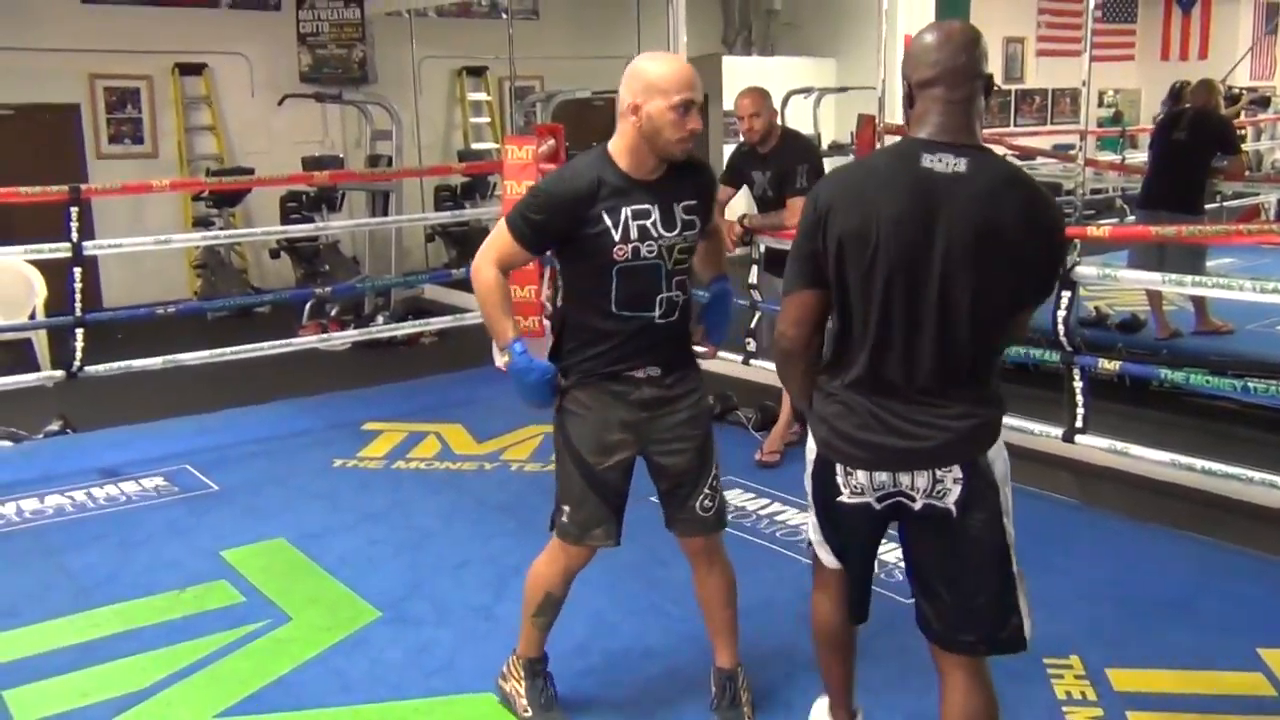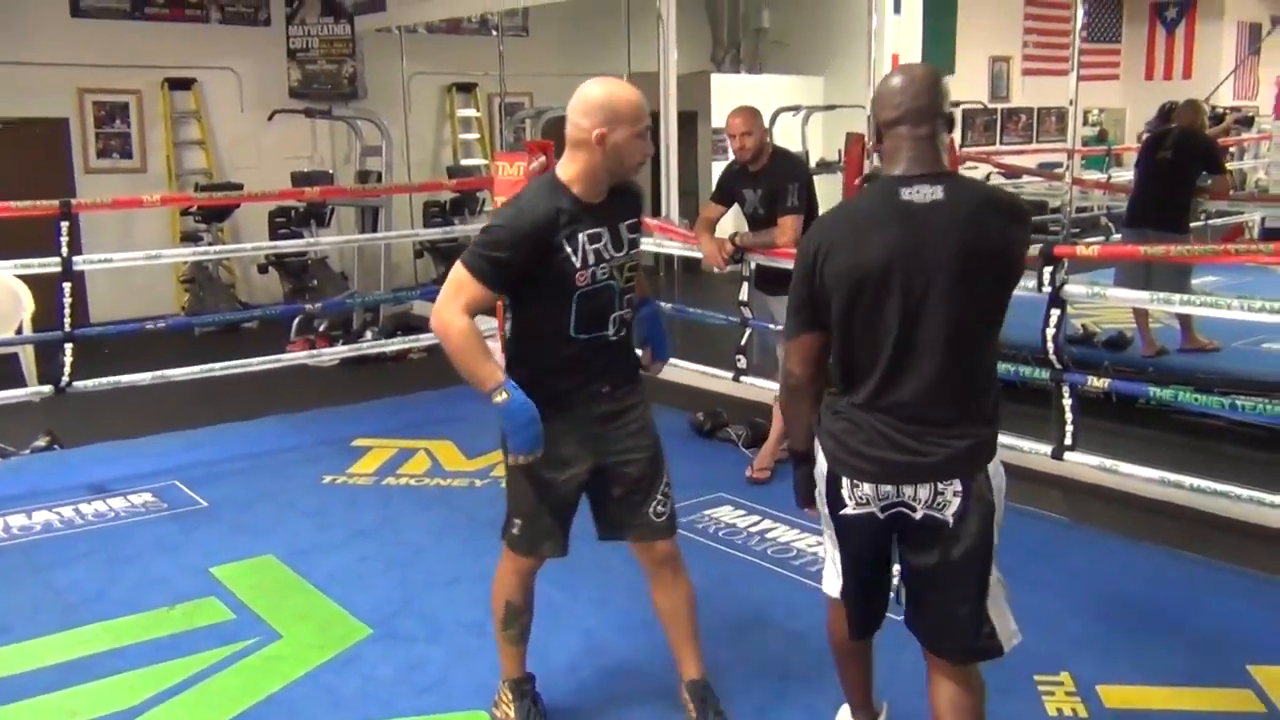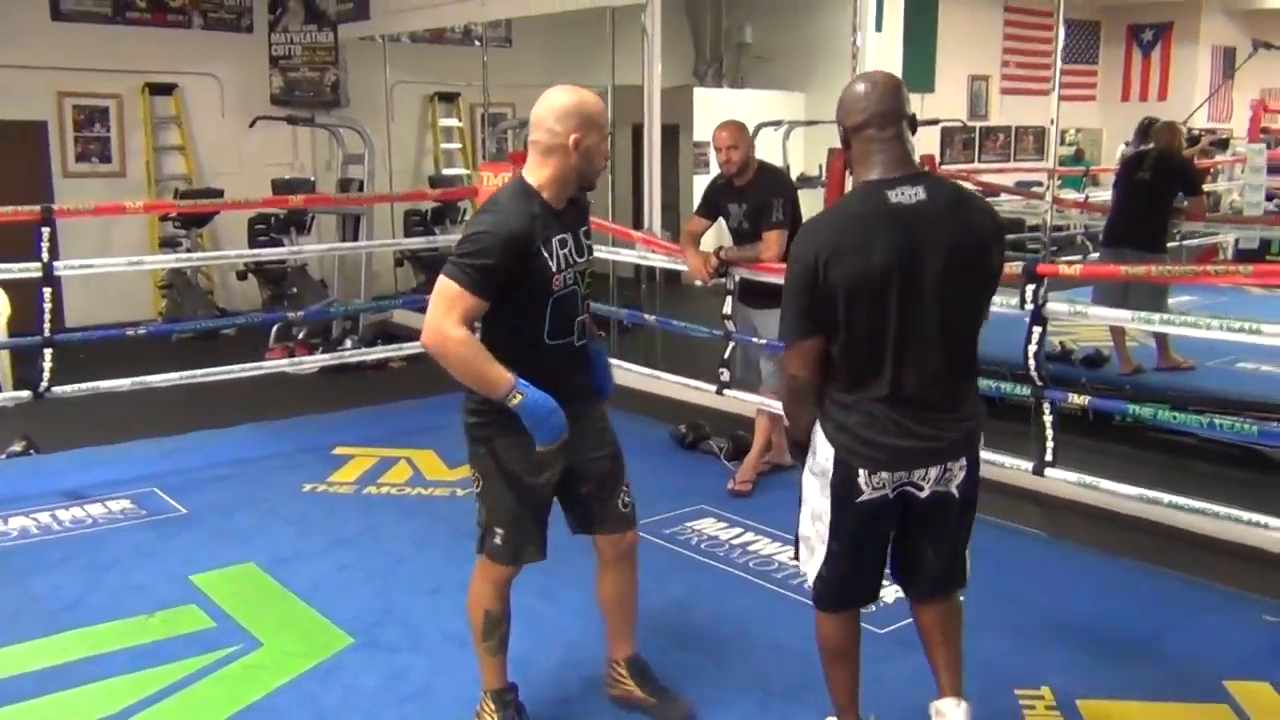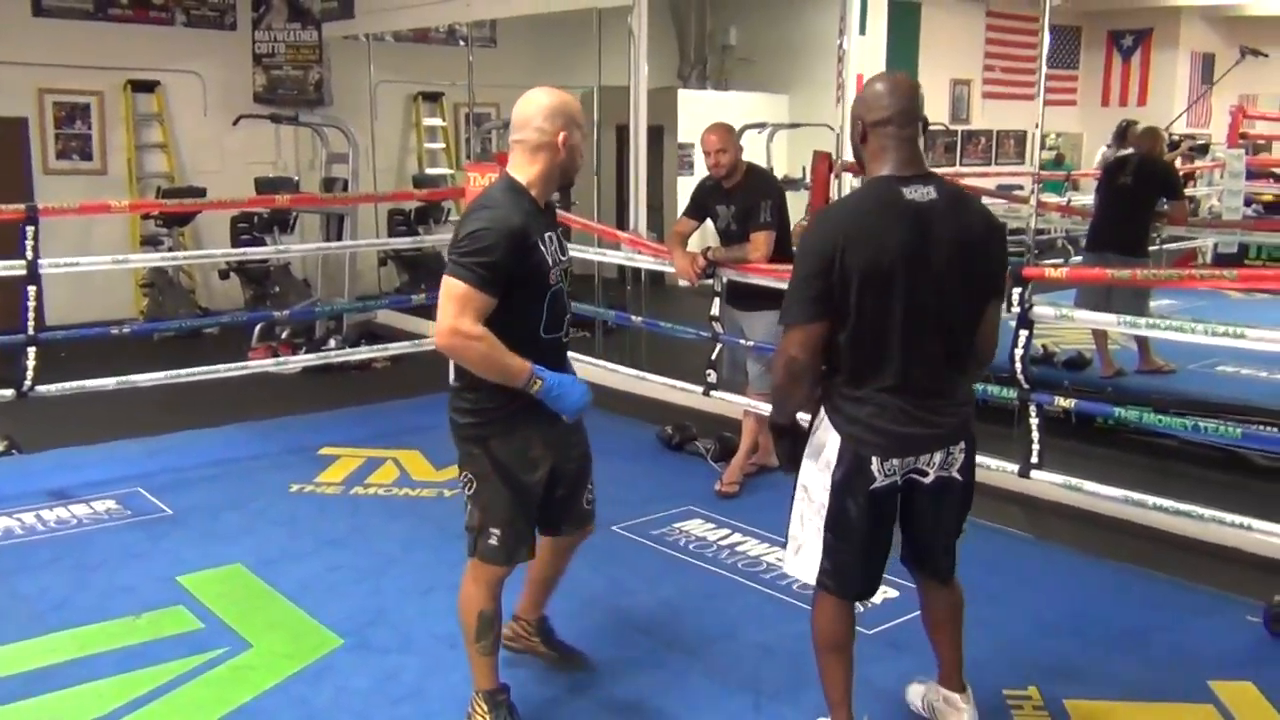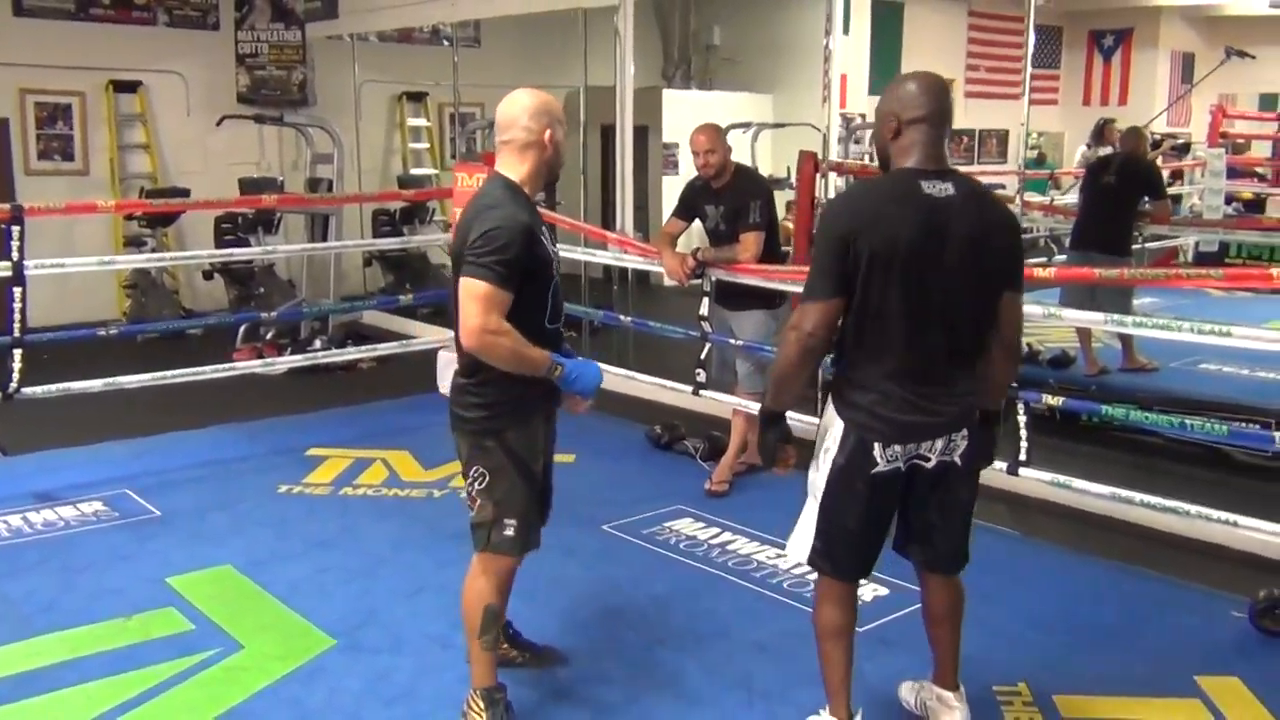
dt=0.2s
person 1, frame 1
left shoulder: (840, 191)
right shoulder: (1032, 209)
left elbow: (791, 337)
left wrist: (813, 411)
left hip: (849, 443)
right hip: (959, 454)
left knee: (834, 577)
right knee: (961, 650)
person 1, frame 2
left shoulder: (832, 232)
right shoulder: (1003, 220)
left elbow: (799, 373)
left wrist: (801, 453)
left hip: (853, 459)
right hip: (956, 466)
left knee: (850, 604)
right knee: (952, 653)
person 1, frame 3
left shoulder: (824, 236)
right shoulder: (978, 220)
left elbow: (801, 372)
left wrist: (803, 440)
left hip: (854, 448)
right hip: (948, 445)
left knee: (837, 600)
right knee: (933, 588)
person 1, frame 4
left shoulder: (836, 226)
right shoulder: (979, 221)
left elbow: (799, 355)
right elbow: (984, 344)
left wrist: (783, 424)
left hip: (859, 436)
right hip: (945, 433)
left knee: (836, 588)
right knee: (937, 572)
person 1, frame 5
left shoulder: (854, 209)
right shoulder: (995, 217)
left elbow: (810, 330)
right elbow: (1005, 337)
left wrist: (772, 415)
right wrist: (988, 415)
left hip: (866, 422)
right hip: (952, 424)
left knee: (836, 576)
right knee: (939, 566)
person 2, frame 1
left shoulder: (694, 177)
right shoulder: (573, 188)
right elbow: (488, 266)
left wrist: (719, 294)
right wrist: (517, 352)
left hip: (677, 388)
right hip: (594, 393)
left knee: (704, 540)
right knee: (574, 545)
person 2, frame 2
left shoulder: (625, 198)
right shoulder: (529, 220)
right elbow: (449, 315)
left wrist: (648, 313)
right wrist: (504, 397)
left hip: (621, 404)
right hip: (549, 419)
left knee: (661, 549)
right knee: (524, 555)
person 2, frame 3
left shoulder: (574, 207)
right shoulder: (502, 227)
right elbow: (440, 331)
right wrist: (521, 398)
left hip: (579, 409)
right hip: (515, 427)
left knee: (620, 540)
right knee: (500, 563)
person 2, frame 4
left shoulder: (540, 209)
right shoulder: (497, 223)
right elbow: (455, 331)
right wrist: (543, 382)
left hip: (548, 411)
right hip: (498, 423)
left knee: (571, 527)
right knee: (492, 561)
left ankle: (528, 625)
person 2, frame 5
left shoulder: (517, 207)
right shoulder: (503, 221)
right elbow: (478, 332)
left wrist: (556, 369)
right wrist: (562, 368)
left hip: (529, 405)
right hip: (496, 416)
left knee: (517, 537)
right knee: (497, 552)
left ankle: (499, 636)
person 3, frame 1
left shoulder: (800, 151)
right shoulder: (743, 154)
left elbow: (796, 217)
right elbow: (717, 200)
left wrist: (746, 223)
right wrist: (719, 222)
right hip: (773, 260)
left ankle: (784, 425)
right ankle: (800, 417)
person 3, frame 2
left shoulder: (790, 169)
right shoulder: (735, 172)
left elbow: (787, 235)
right elbow: (705, 219)
left wrist: (737, 241)
right wrist: (707, 241)
right hip: (764, 278)
right knee: (773, 362)
left ankle: (773, 444)
person 3, frame 3
left shoulder: (775, 184)
right shoulder: (720, 186)
left elbow: (772, 250)
right elbow: (690, 231)
left wrist: (721, 255)
right wrist: (692, 254)
left hip: (782, 296)
right hip: (748, 292)
left knee: (773, 376)
right knee: (761, 375)
left ankle: (754, 459)
right ankle: (779, 450)
person 3, frame 4
left shoulder: (763, 187)
right shoulder: (708, 188)
left elbow: (759, 252)
right elbow: (678, 232)
left wrist: (709, 255)
right wrist: (680, 255)
left hip: (770, 298)
right hip: (736, 294)
left knee: (760, 379)
right knee: (748, 377)
left ankle: (740, 460)
right ankle: (765, 450)
person 3, frame 5
left shoulder: (752, 187)
right shoulder: (696, 189)
left elbow: (748, 252)
right elbow: (666, 233)
left wrist: (699, 255)
right wrist: (668, 256)
left hip: (760, 298)
right hip: (724, 294)
left knee: (749, 379)
right knee: (739, 376)
left ankle: (729, 460)
right ankle: (754, 450)
person 4, frame 1
left shoulder: (1168, 118)
right shoulder: (1220, 122)
right elbow: (1238, 169)
right wrist: (1211, 168)
left hip: (1150, 198)
right hip: (1185, 203)
left knee: (1150, 263)
right knee: (1192, 265)
left ankle: (1161, 324)
right ankle: (1203, 320)
person 4, frame 2
left shoulder: (1154, 137)
right shoulder: (1205, 142)
right elbow: (1223, 188)
right wrist: (1196, 188)
left hip: (1136, 216)
right hip: (1170, 221)
left knee: (1136, 281)
right knee: (1178, 282)
left ankle: (1147, 342)
right ankle: (1189, 338)
person 4, frame 3
left shoulder: (1132, 159)
right shoulder: (1182, 164)
right elbow: (1199, 210)
right wrist: (1173, 209)
left hip: (1114, 236)
right hip: (1148, 241)
left knee: (1113, 301)
right knee: (1154, 302)
left ankle: (1124, 360)
right ankle: (1165, 357)
person 4, frame 4
left shoulder: (1114, 164)
right shoulder: (1164, 169)
right elbow: (1181, 215)
right wrist: (1157, 214)
left hip: (1097, 241)
right hip: (1130, 246)
left knee: (1096, 304)
right knee: (1136, 305)
left ankle: (1106, 363)
right ankle: (1146, 360)
person 4, frame 5
left shoulder: (1097, 164)
right shoulder: (1147, 168)
right elbow: (1163, 214)
right wrist: (1140, 213)
left hip: (1081, 239)
right hip: (1113, 245)
left knee: (1079, 303)
right knee: (1120, 304)
left ankle: (1089, 361)
right ankle: (1129, 358)
